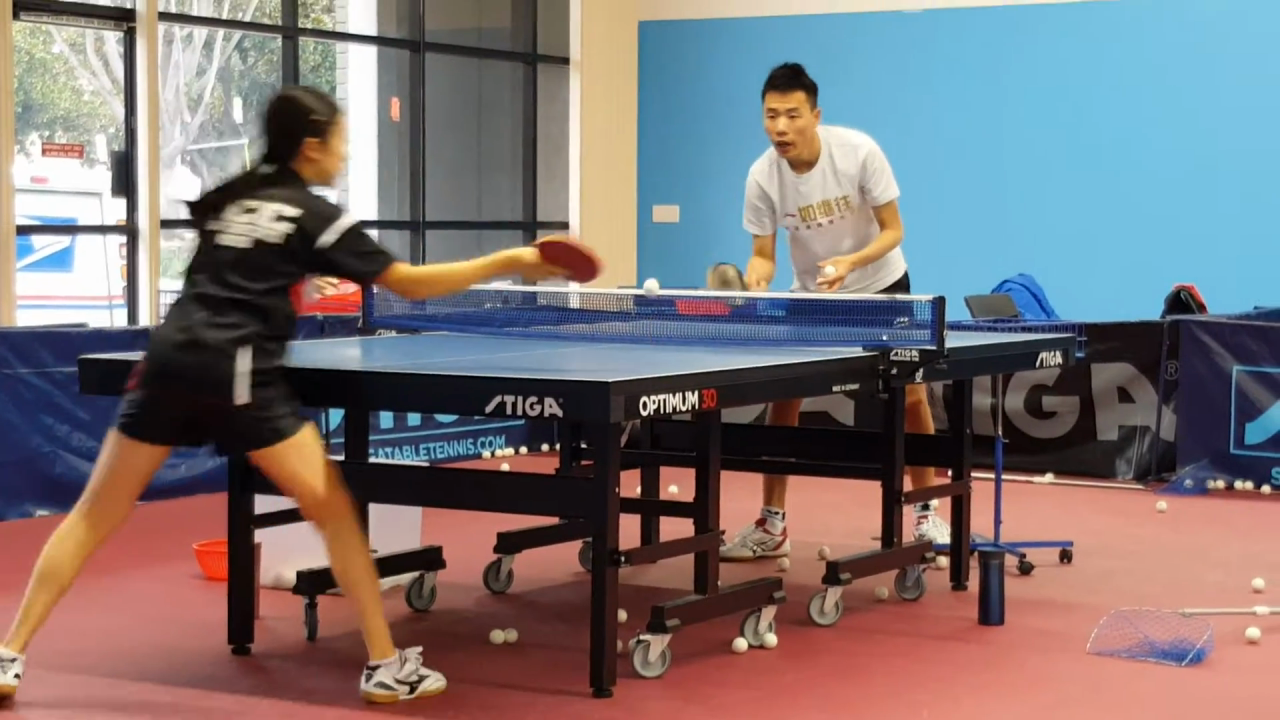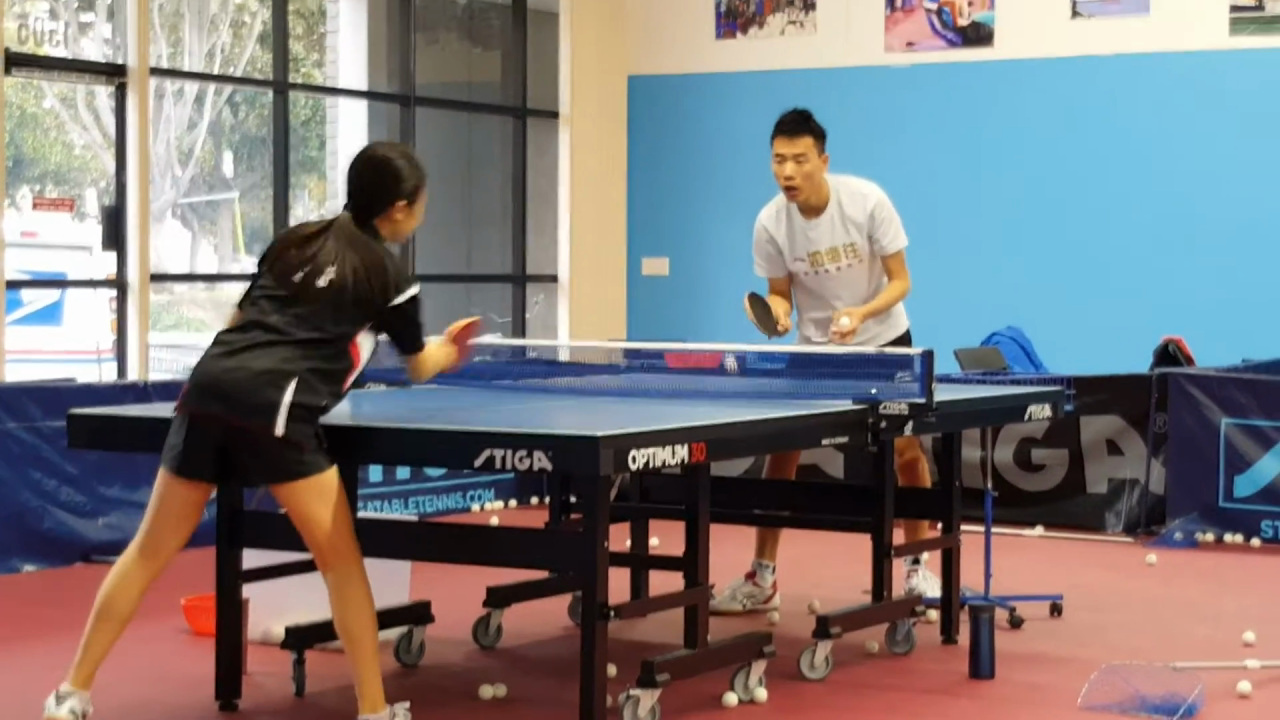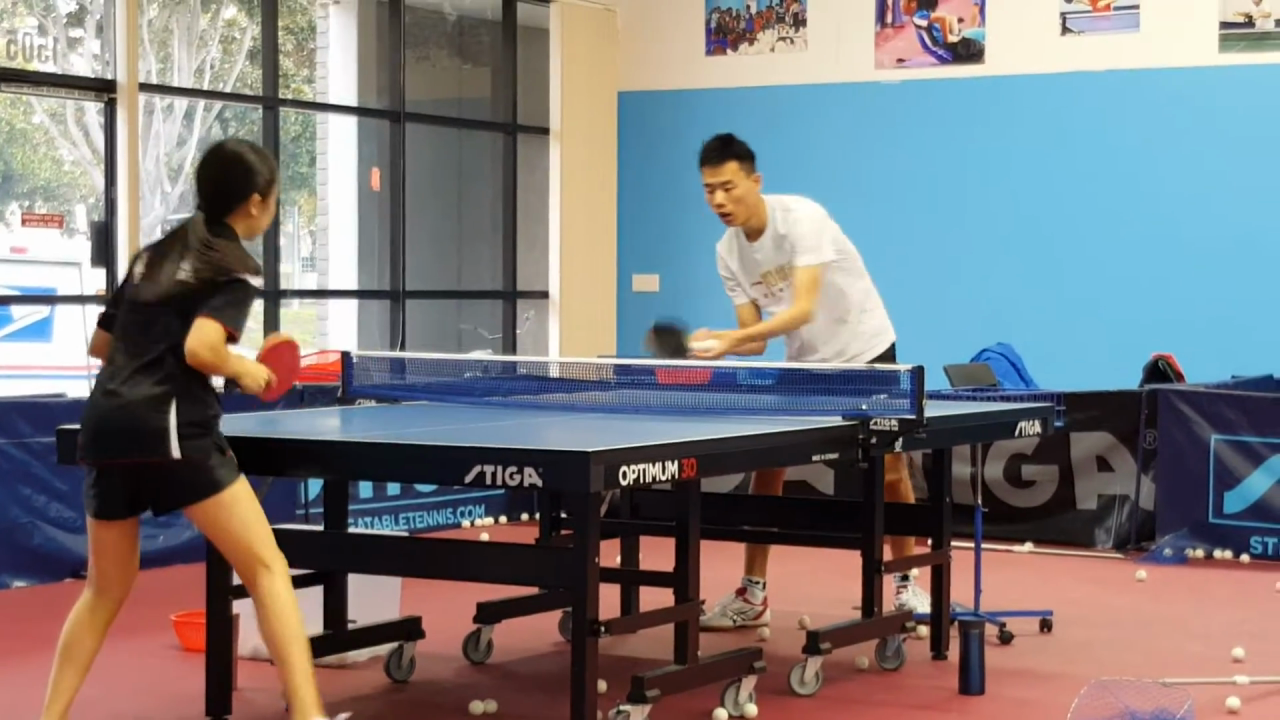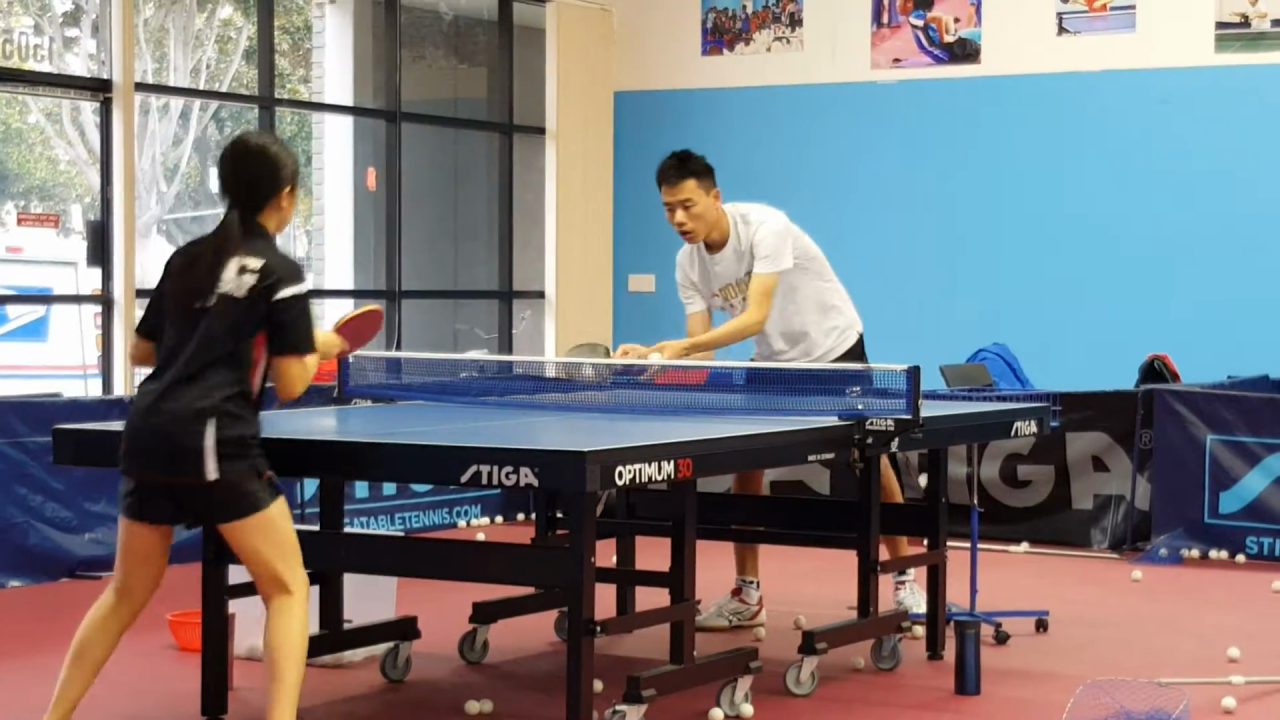
dt=0.4s
person 1, frame 1
left shoulder: (229, 200)
right shoulder: (319, 221)
right elbow: (414, 282)
right wrist: (512, 262)
left hip: (165, 364)
right hip: (237, 376)
left knee: (94, 516)
right knee: (335, 513)
right ankle: (386, 666)
person 1, frame 2
left shoulder: (292, 240)
right shoulder: (388, 275)
right elbow: (425, 363)
right wrist: (447, 349)
left hip: (210, 390)
right hip: (275, 409)
left knee: (149, 550)
right knee: (341, 560)
person 1, frame 3
left shoulder: (150, 255)
right shoulder: (233, 265)
left elbow: (101, 345)
right elbow: (202, 350)
right wrist: (252, 370)
left hip: (107, 426)
right hip: (173, 429)
left knee: (105, 588)
right knee: (268, 570)
person 1, frame 4
left shoulder: (185, 259)
right shoulder: (278, 270)
left elbow: (142, 352)
right elbow: (290, 384)
right wrist: (319, 349)
left hip: (148, 437)
right hip: (215, 445)
left knee: (129, 590)
right knee: (289, 587)
person 2, frame 1
left shoulder: (859, 151)
right shoulder: (762, 176)
left elbow: (893, 231)
right elbow: (763, 254)
left wrist: (850, 262)
right wrist: (756, 280)
left hip: (880, 285)
right hip: (811, 295)
left knee: (910, 394)
right knee: (783, 396)
left ankle: (926, 511)
right ankle: (772, 524)
person 2, frame 2
left shoulder: (868, 200)
right shoulder: (769, 224)
left elbow: (900, 281)
right elbow: (780, 293)
left wrist: (860, 314)
right wrist: (778, 312)
left hip: (883, 338)
right hip: (815, 346)
left knee: (907, 449)
right knee: (781, 450)
left ankle: (918, 566)
right ankle: (763, 577)
person 2, frame 3
left shoulder: (802, 217)
right shoulder: (728, 252)
left elbow: (803, 309)
right elbow: (757, 339)
left wrist: (731, 337)
right wrist: (719, 345)
left hip: (866, 354)
right hip: (805, 365)
left knee: (889, 471)
right knee: (765, 465)
left ankle: (904, 583)
right ankle: (751, 593)
person 2, frame 4
left shoulder: (764, 225)
right shoulder: (689, 261)
left elbow: (757, 319)
right elbow: (697, 345)
left wrist: (682, 347)
right wrist: (649, 353)
left hip: (836, 349)
right hip: (775, 364)
right knee: (747, 466)
left ankle: (903, 579)
right ankle: (747, 594)
